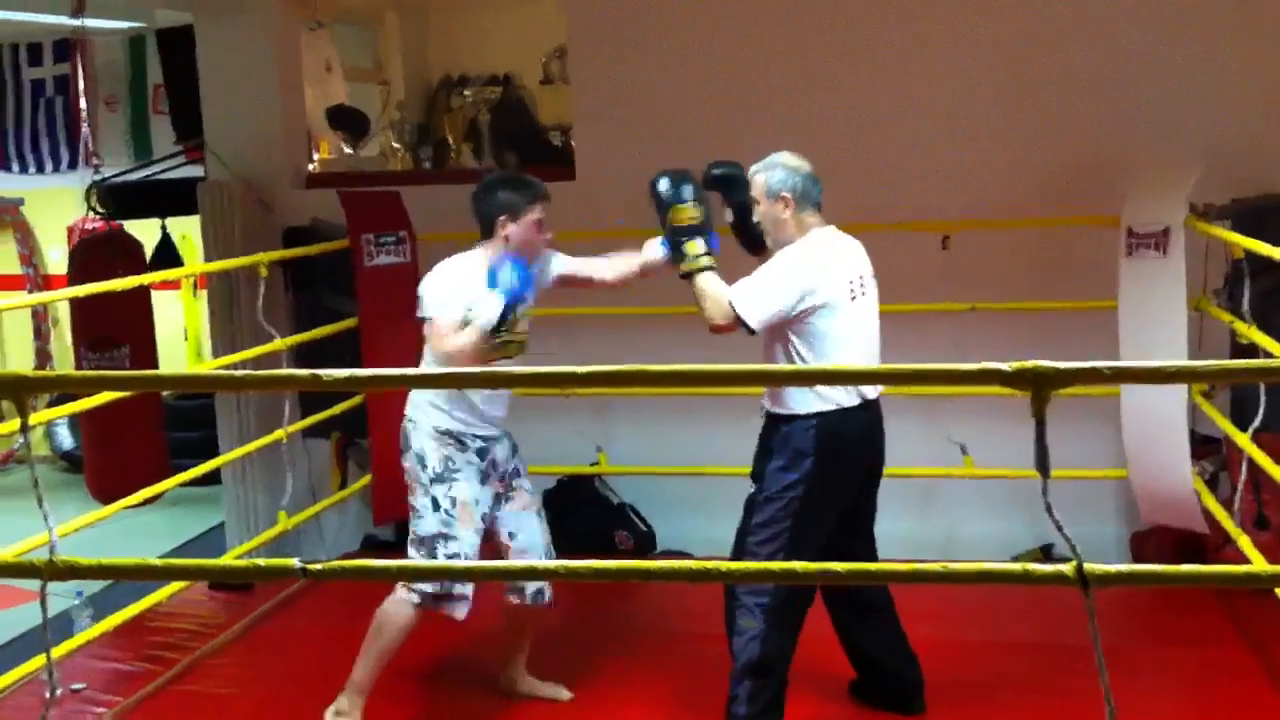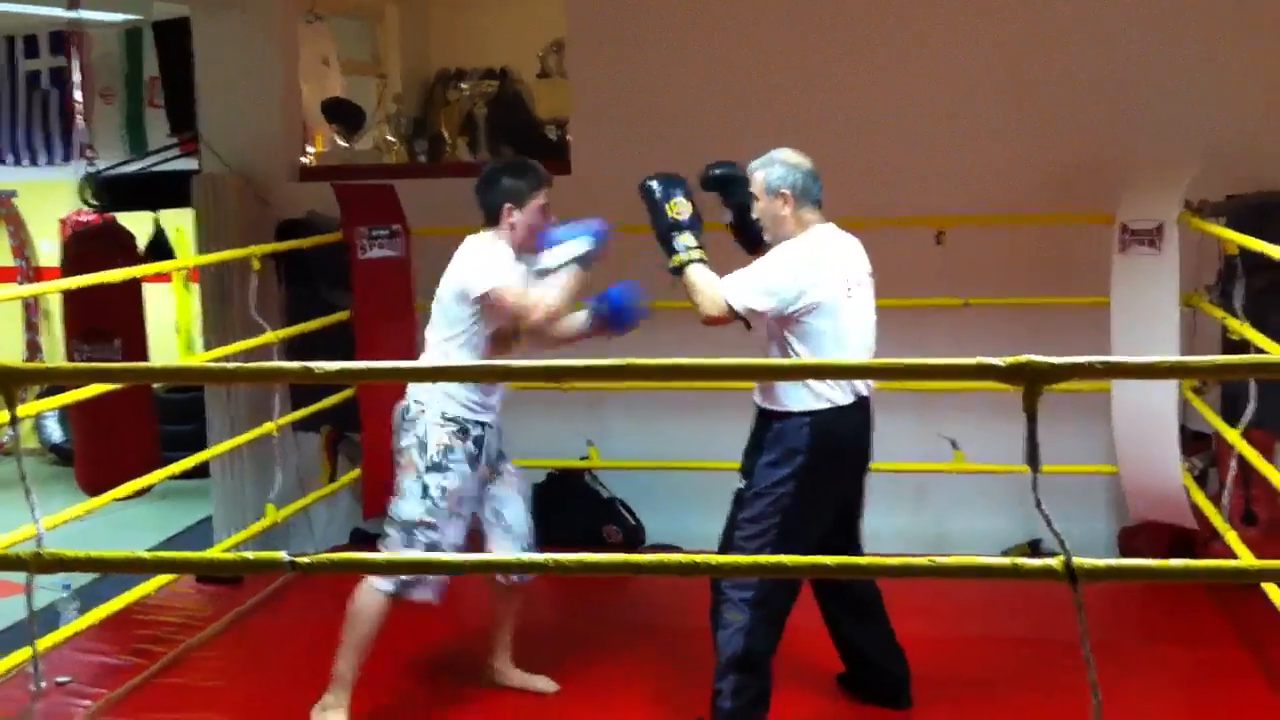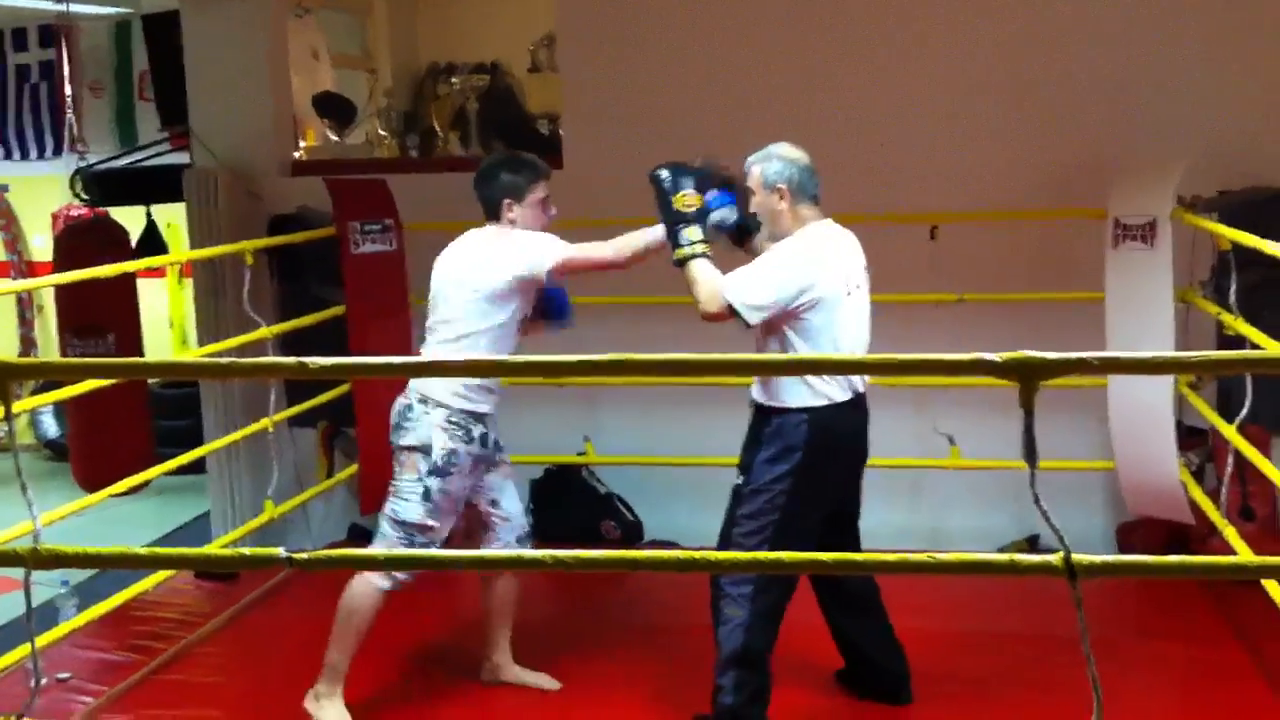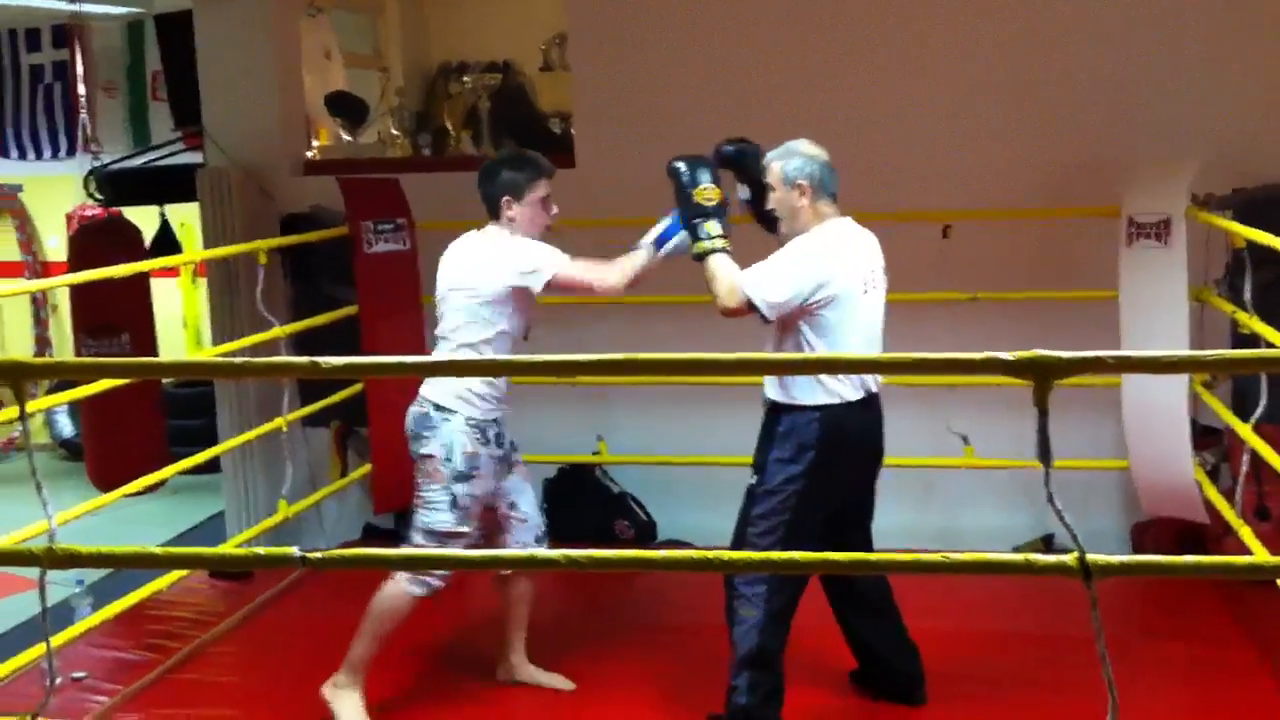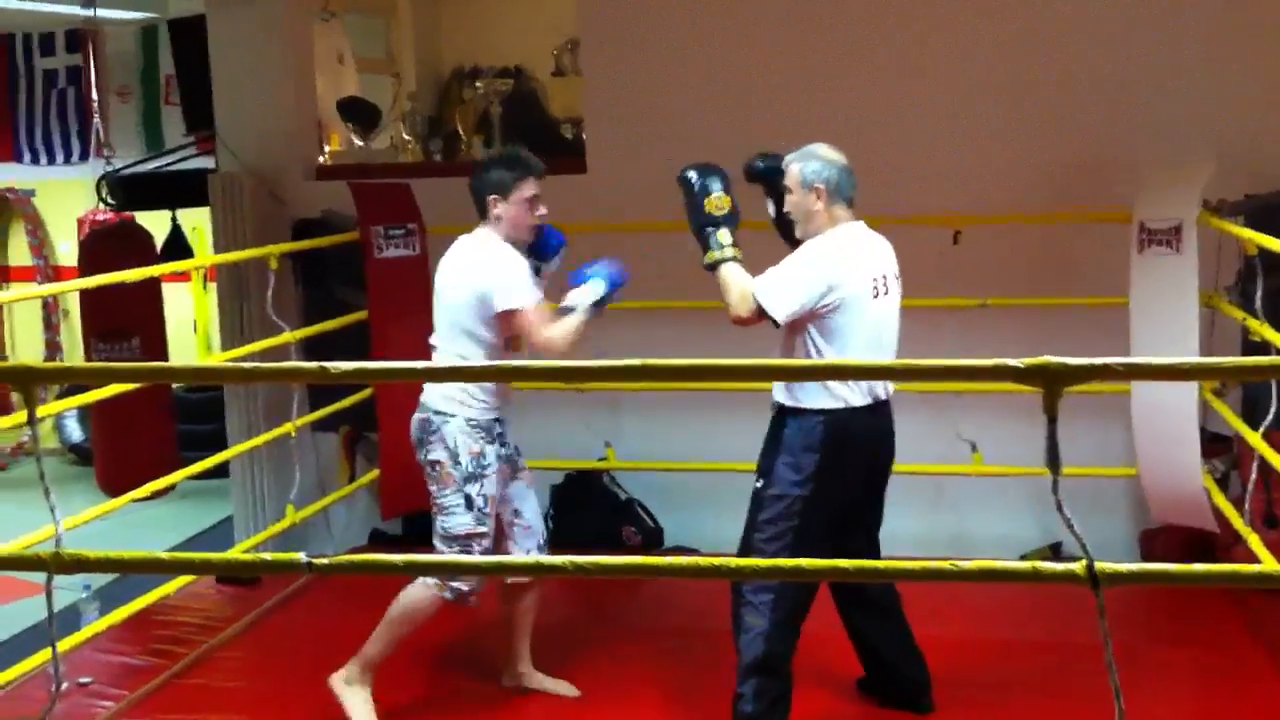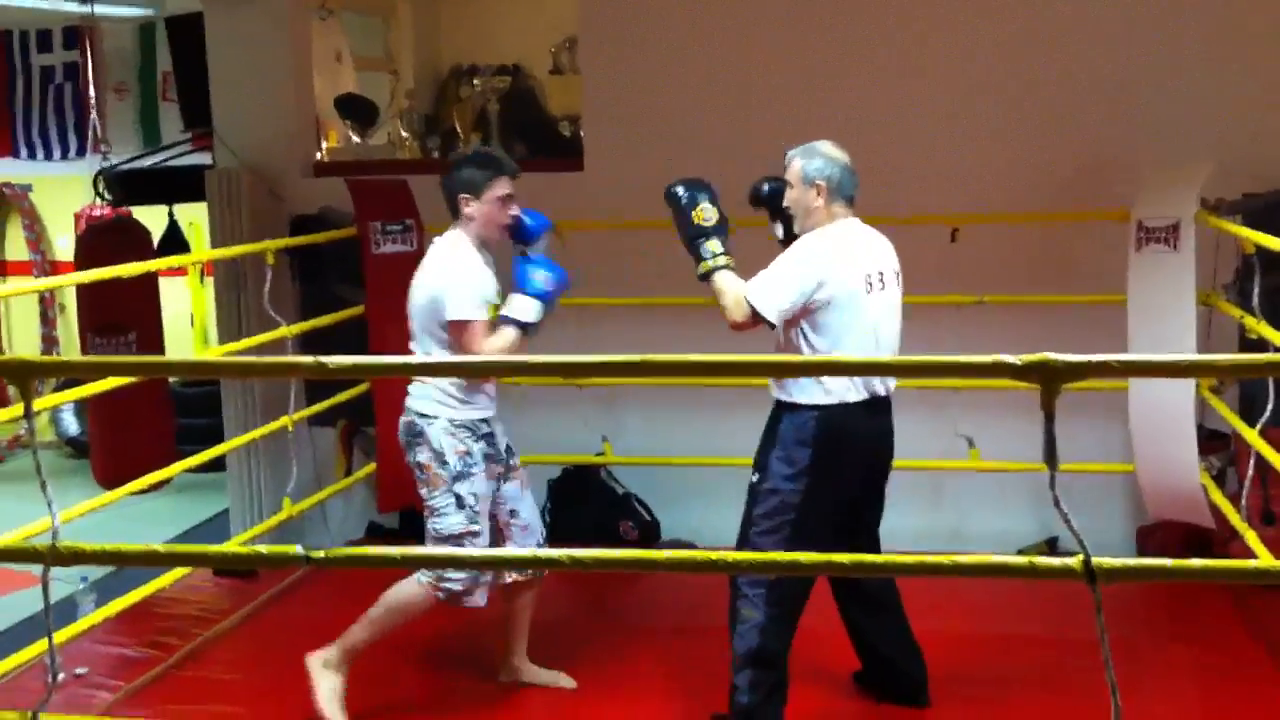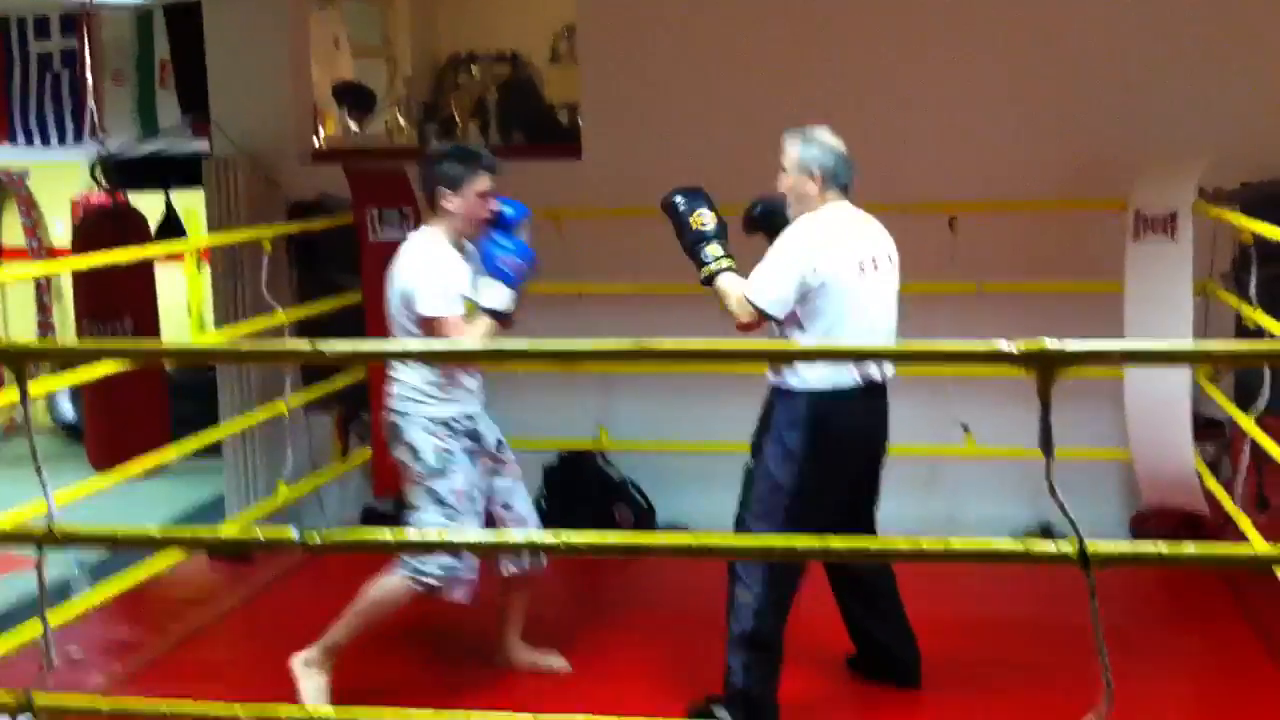
dt=0.1s
person 1, frame 1
left shoulder: (805, 262)
right shoulder: (843, 248)
left elbow: (721, 315)
left wrist: (690, 242)
right wrist: (745, 223)
left hip: (812, 437)
right hip: (855, 426)
left knee: (762, 576)
right knee: (850, 561)
person 1, frame 2
left shoulder: (802, 260)
right shoulder: (842, 247)
left elbow: (715, 306)
left wrist: (680, 237)
right wrist: (746, 225)
left hip: (803, 434)
right hip: (844, 424)
left knee: (748, 572)
right knee: (836, 557)
person 1, frame 3
left shoulder: (802, 256)
right shoulder: (838, 242)
left elbow: (714, 303)
left wrist: (687, 228)
right wrist: (734, 226)
left hip: (799, 430)
right hip: (841, 419)
left knee: (746, 568)
right knee: (835, 552)
right ankle: (881, 672)
person 1, frame 4
left shoulder: (816, 253)
right shoulder: (856, 240)
left elbow: (733, 298)
right elbow: (793, 277)
left wrist: (705, 222)
right wrist: (756, 190)
left hip: (812, 428)
right hip: (856, 419)
left knee: (760, 567)
right knee: (847, 552)
right ankle: (895, 672)
person 1, frame 5
left shoulder: (824, 256)
right shoulder: (874, 246)
left elbow: (745, 307)
left wrist: (716, 229)
right wrist: (785, 219)
left hip: (819, 433)
right hip: (869, 425)
left knee: (768, 573)
right knee: (857, 557)
person 1, frame 6
left shoulder: (818, 252)
right shoulder: (875, 245)
left elbow: (740, 312)
left wrist: (707, 240)
right wrist: (788, 230)
left hip: (816, 428)
right hip: (869, 421)
left knee: (765, 567)
right knee: (857, 553)
person 1, frame 7
left shoulder: (805, 236)
right shoulder: (874, 232)
left elbow: (751, 312)
left wrist: (708, 245)
left hip: (812, 410)
right hip: (867, 404)
right knee: (851, 535)
right ankle: (891, 656)
person 2, frame 1
left shoulder: (535, 266)
right shoulder: (449, 277)
left elbow: (607, 272)
right elbow: (448, 357)
left wrist: (667, 248)
right wrist: (495, 308)
left hip: (492, 442)
right hip: (442, 440)
left knee: (533, 560)
right knee: (434, 578)
left ankle: (517, 673)
person 2, frame 2
left shoulder: (521, 261)
right shoulder: (487, 261)
left elbow: (549, 330)
right elbow: (539, 315)
left wrist: (600, 318)
right wrist: (571, 260)
left hip: (479, 427)
right hip: (440, 426)
left knee: (513, 540)
left ankle: (501, 664)
person 2, frame 3
left shoulder: (471, 249)
right shoulder: (517, 248)
right elbow: (608, 255)
left wrist: (532, 312)
right wrist: (673, 228)
left hip: (467, 420)
right hip: (437, 420)
left knee: (510, 533)
right knee: (395, 556)
left ankle: (498, 660)
person 2, frame 4
left shoulder: (468, 249)
right shoulder: (516, 254)
right elbow: (609, 282)
left wrist: (524, 308)
right wrist: (663, 237)
left hip: (480, 422)
right hip: (455, 424)
left knee: (526, 533)
right knee: (425, 564)
left ankle: (515, 661)
person 2, frame 5
left shoulder: (470, 251)
right shoulder: (499, 263)
right elbow: (545, 345)
left wrist: (550, 273)
right wrist: (591, 294)
left hip: (482, 427)
right hip: (458, 428)
left knee: (528, 542)
right knee: (458, 572)
left ankle: (519, 667)
right ankle: (357, 673)
person 2, frame 6
left shoulder: (461, 255)
right shoulder: (460, 266)
left elbow: (484, 326)
right elbow: (482, 357)
left wrist: (529, 254)
right wrist: (526, 308)
left hip: (475, 426)
right hip: (446, 429)
left knee: (525, 537)
right knee: (455, 570)
left ankle: (515, 662)
right ankle: (333, 660)
person 2, frame 7
left shoulder: (459, 251)
right shoulder: (425, 260)
left elbow: (486, 324)
left wrist: (512, 251)
right wrist: (497, 287)
left hip: (465, 417)
right hip: (430, 425)
left knee: (520, 527)
right knee: (438, 564)
left ankle: (513, 646)
right ankle: (317, 658)
